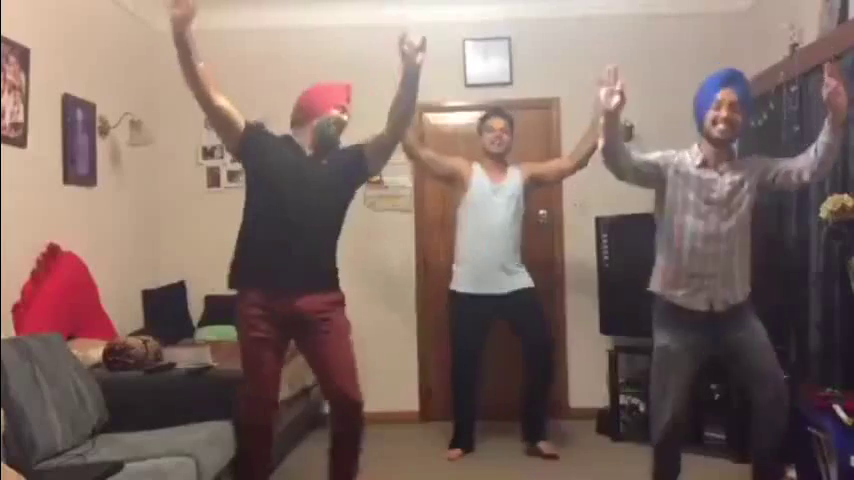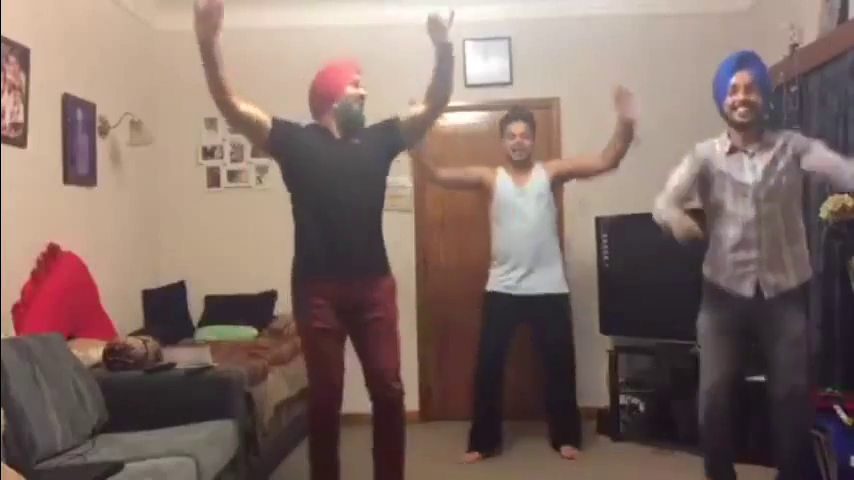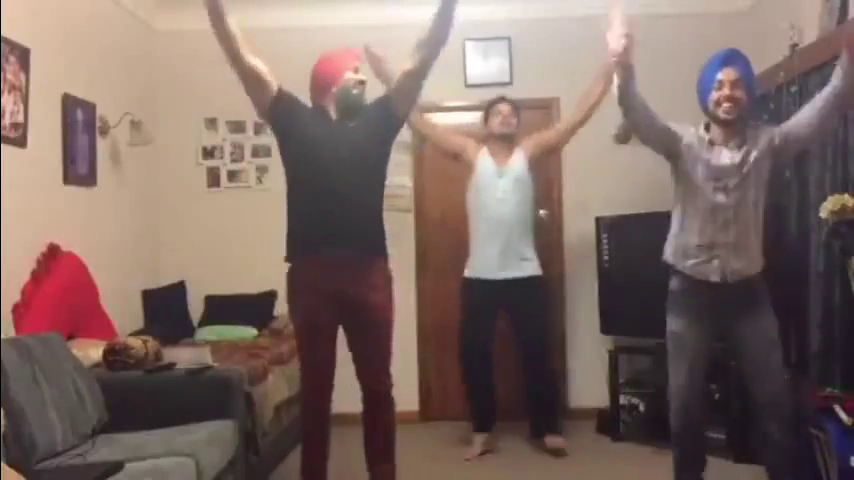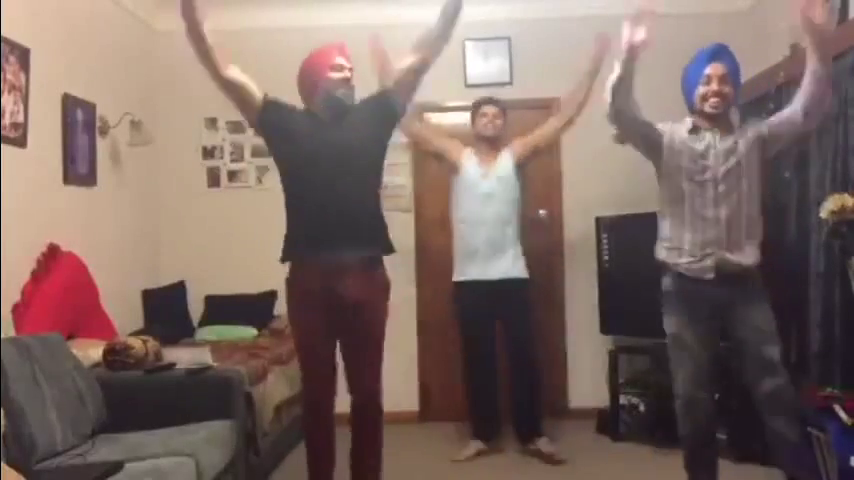
dt=0.5s
person 1, frame 1
left shoulder: (346, 164)
right shoulder: (263, 150)
left elbow: (395, 130)
right elbow: (209, 98)
left wrist: (411, 73)
left hip: (320, 300)
right hip: (262, 298)
left knee: (348, 399)
right knee: (258, 407)
person 1, frame 2
left shoulder: (379, 140)
right shoulder: (295, 142)
left elbow: (433, 107)
right elbow: (231, 106)
left wrist: (443, 49)
right wrist: (208, 39)
left hip: (373, 285)
right hip: (317, 287)
left knee: (388, 391)
right knee: (325, 396)
person 1, frame 3
left shoulder: (378, 119)
right shoulder: (295, 120)
left elbow: (419, 62)
right elbow: (242, 59)
left hip: (369, 271)
right hip: (311, 272)
left knee: (377, 384)
right knee: (316, 388)
person 1, frame 4
left shoulder: (372, 116)
right shoulder: (285, 123)
left elbow: (421, 57)
right elbow: (224, 73)
left hip: (365, 274)
right hip: (309, 276)
left knee: (366, 392)
right knee: (317, 392)
person 2, frame 1
left shoulder: (754, 171)
right shoulder: (669, 166)
left elbow: (810, 168)
right elbow: (623, 167)
left wrist: (835, 118)
right wrist: (611, 121)
left hip: (734, 308)
right hip: (678, 308)
left knee: (774, 394)
right knee: (670, 411)
person 2, frame 2
left shoulder: (793, 147)
right shoulder: (705, 156)
right elbow: (666, 202)
right wrist: (675, 217)
left hip: (782, 292)
right hip: (724, 291)
left knee: (792, 394)
right knee: (715, 396)
person 2, frame 3
left shoulder: (766, 142)
right shoulder: (681, 143)
right elbow: (635, 117)
right wrist: (623, 64)
left hip: (746, 289)
right hip: (691, 288)
left knee: (773, 395)
right knee: (686, 398)
person 2, frame 4
left shoulder: (754, 137)
right shoulder: (666, 139)
left elbow: (809, 106)
right elbow: (622, 117)
left wrist: (815, 42)
right wrist: (628, 55)
left hip: (742, 283)
right hip: (686, 284)
left knee: (775, 388)
right knee: (693, 397)
person 3, frame 1
left shoulder: (524, 174)
right shoulder: (463, 171)
left elbow: (574, 162)
right elbow: (417, 152)
left wrist: (600, 122)
left hip: (516, 285)
right hip: (468, 288)
left knee: (541, 353)
right knee: (464, 365)
left ankle: (535, 434)
right ankle: (462, 438)
person 3, frame 2
left shoulder: (552, 172)
right shoulder: (487, 178)
left elbow: (606, 162)
right elbow: (439, 175)
left wrist: (625, 124)
right wrist: (415, 142)
left hip: (549, 289)
right hip: (502, 289)
left knee: (560, 365)
right knee: (488, 366)
left ankle: (565, 436)
right ankle: (484, 441)
person 3, frame 3
left shoulder: (530, 150)
right shoulder: (469, 151)
left elbow: (577, 118)
right elbow: (421, 123)
left wrist: (608, 70)
right wrist: (391, 79)
left hip: (524, 273)
right hip: (479, 274)
left knee: (535, 352)
right knee: (474, 352)
left ankle: (548, 428)
right ankle: (483, 430)
person 3, frame 4
left shoulder: (516, 153)
right shoulder: (457, 155)
left elbow: (563, 117)
right elbow: (412, 125)
left wrist: (593, 69)
left hip: (510, 276)
right hip: (469, 277)
left knee: (524, 355)
right knee: (477, 357)
left ankle: (532, 433)
right ankle: (484, 434)
